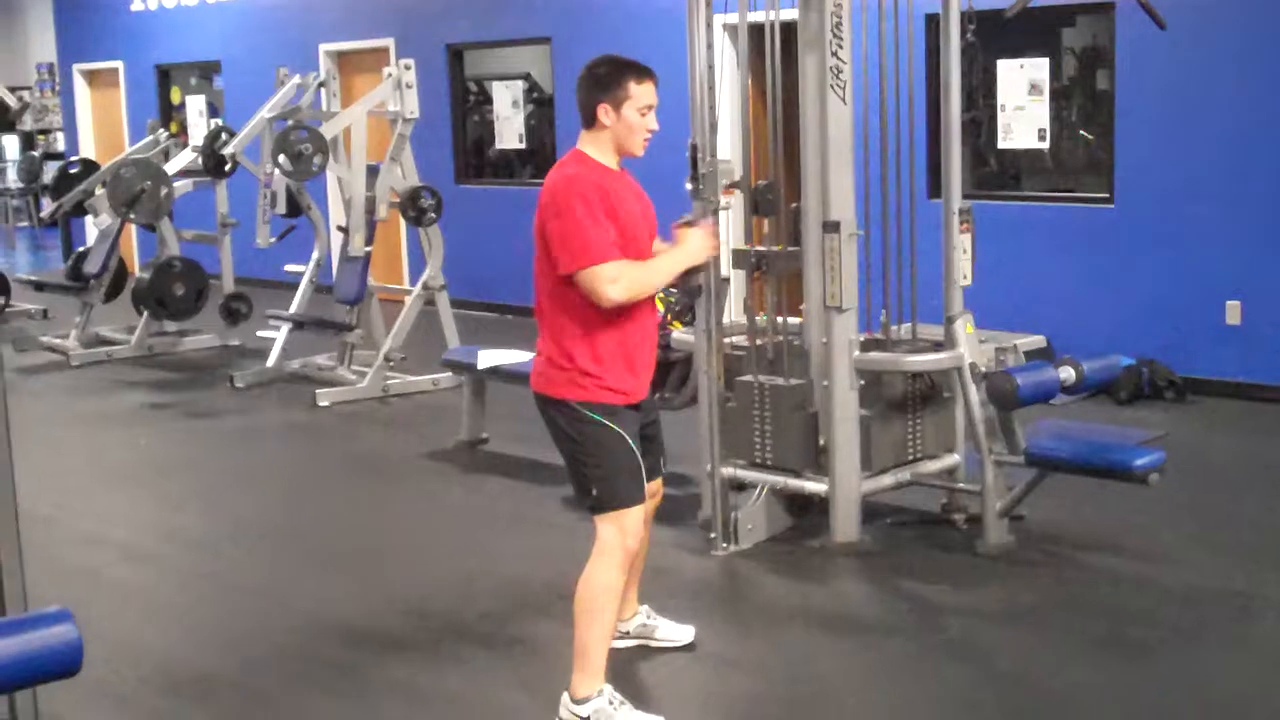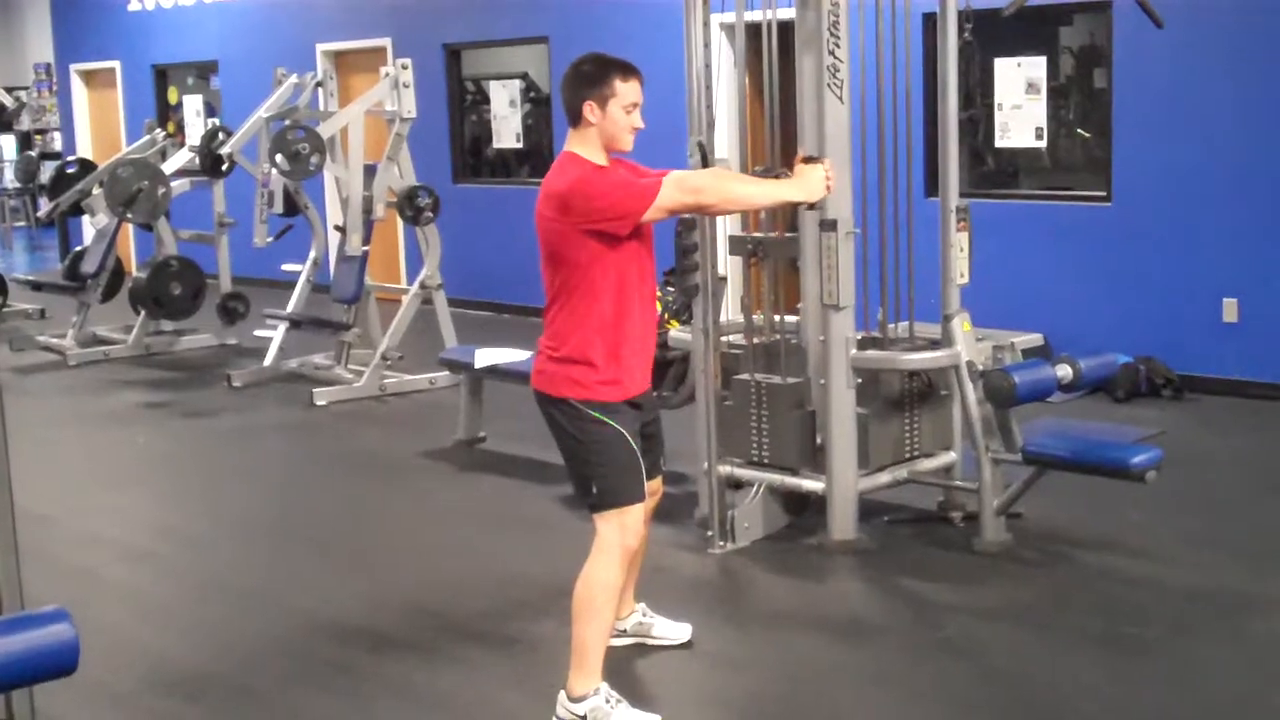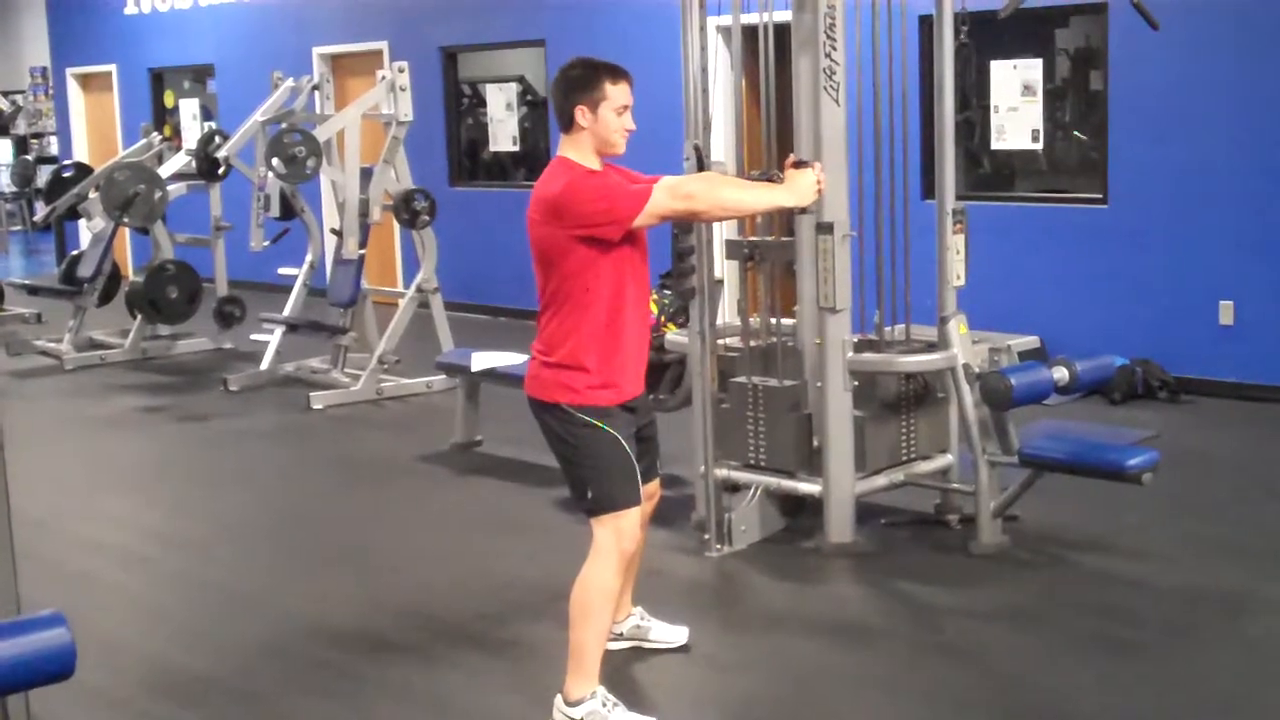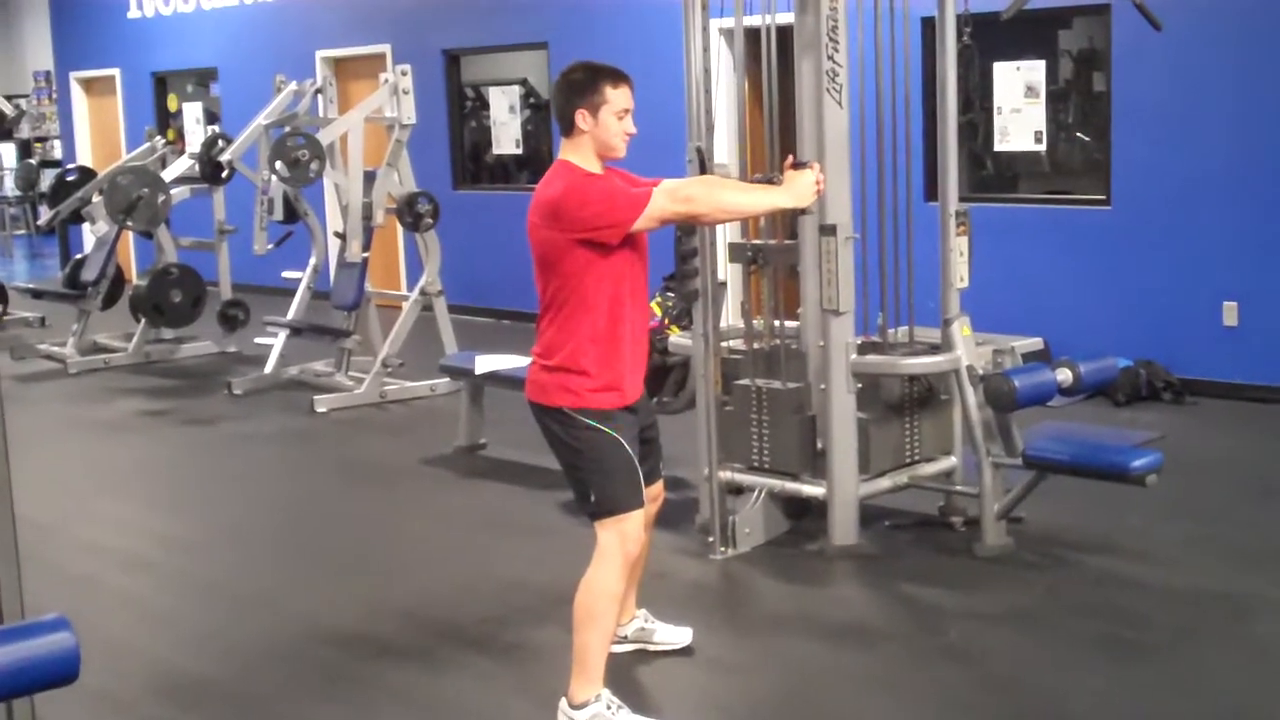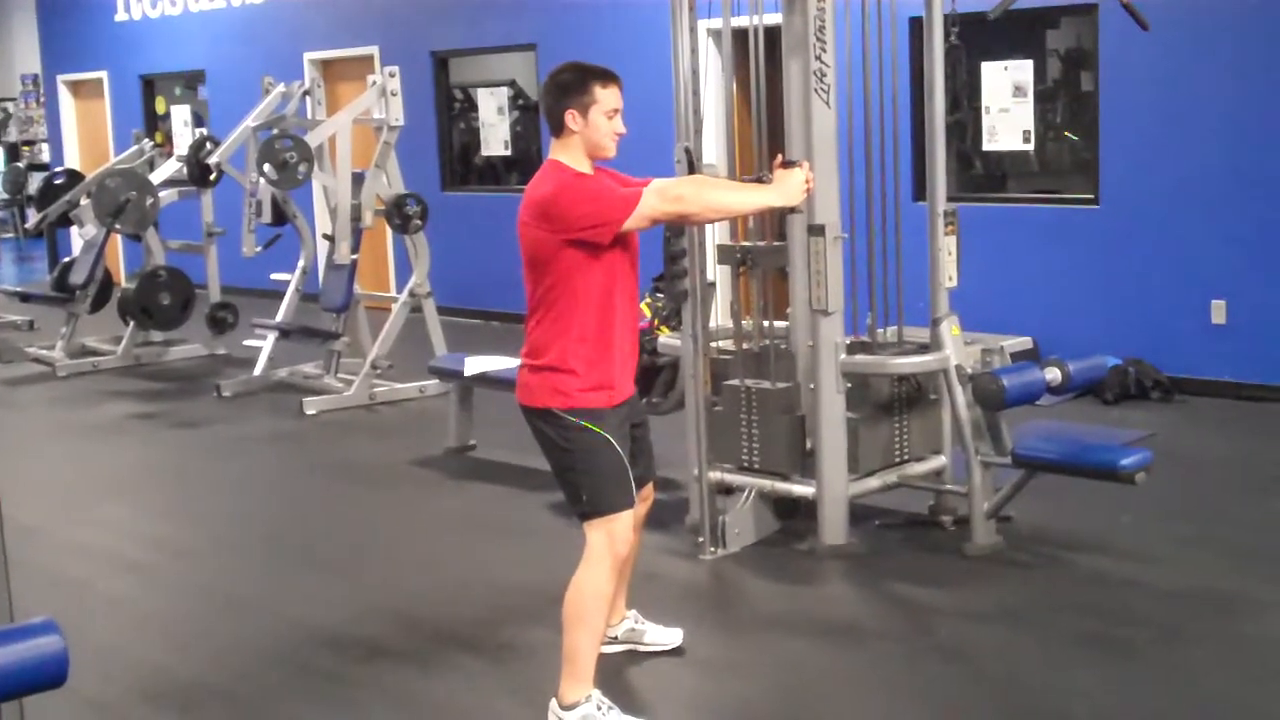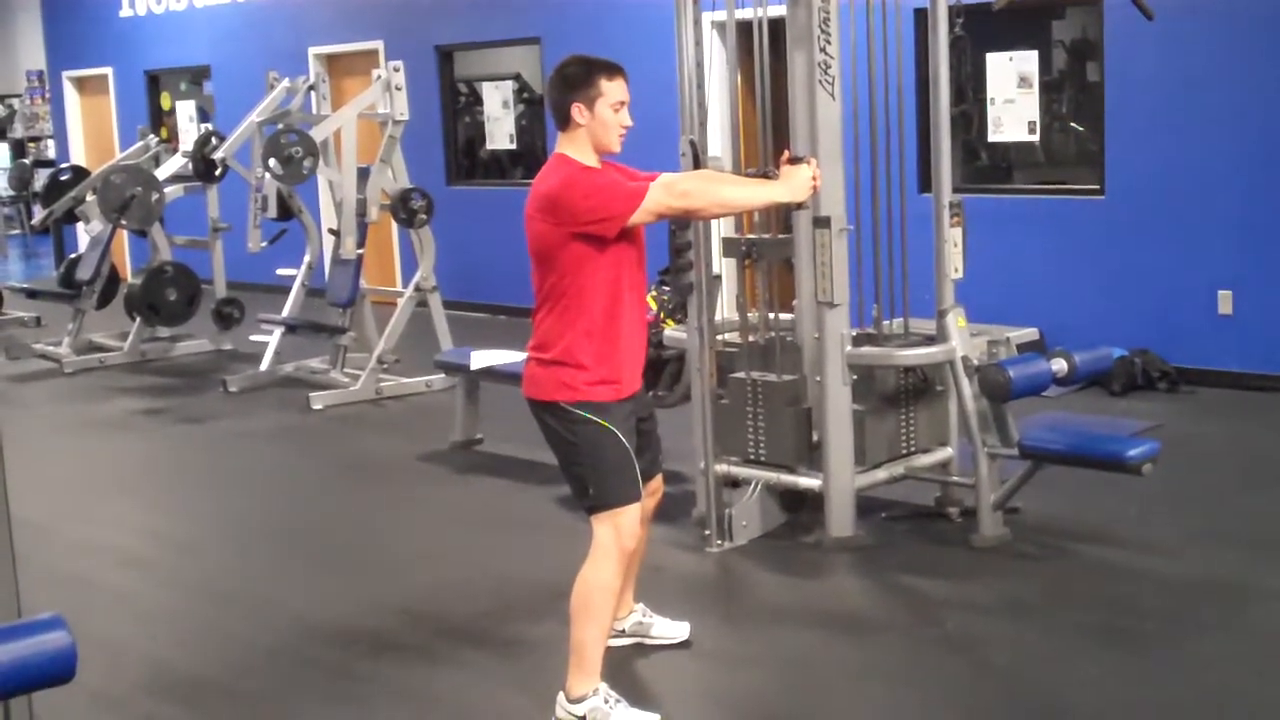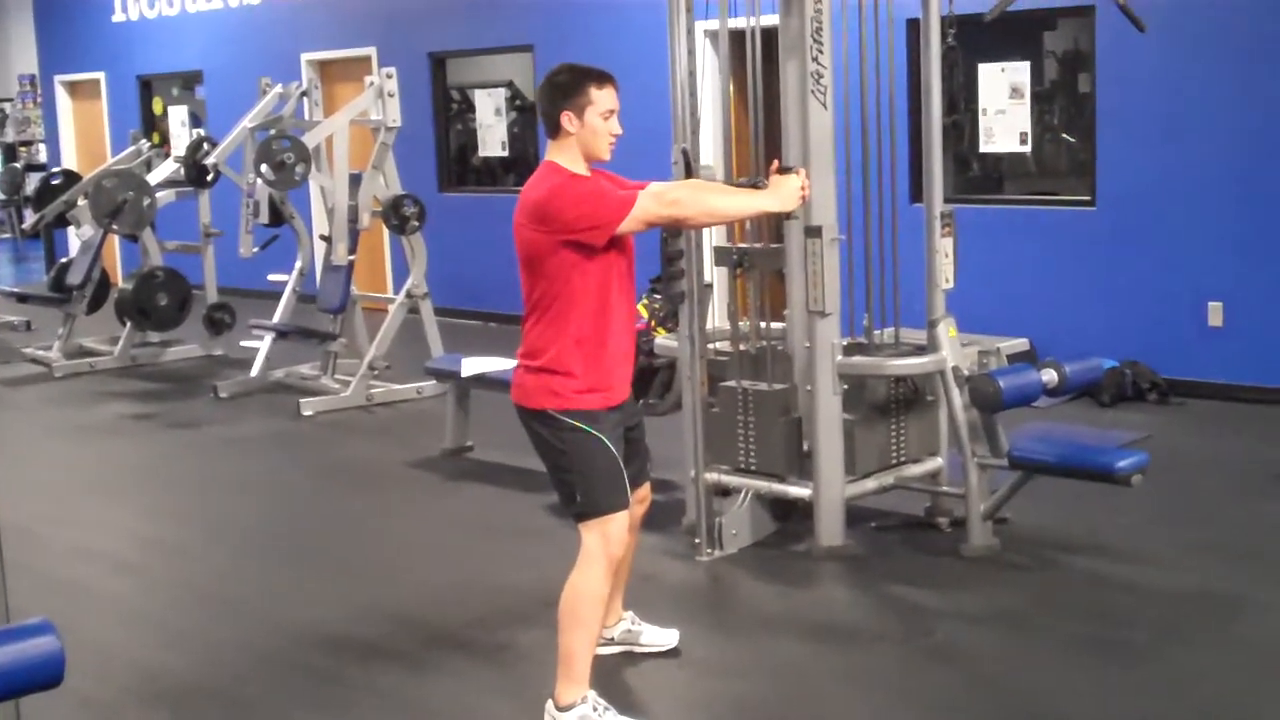
dt=0.7s
person 1, frame 1
left shoulder: (616, 181)
right shoulder: (574, 187)
left elbow: (638, 262)
right elbow: (611, 286)
left wrist: (683, 246)
right wrist: (683, 256)
left hip: (622, 380)
right hip: (586, 389)
left knee: (647, 496)
right knee: (621, 530)
left ankle: (626, 618)
person 1, frame 2
left shoulder: (613, 173)
right shoulder: (579, 184)
left elbow: (696, 185)
right elbow: (697, 196)
left wrist: (788, 182)
right wrist: (794, 190)
left hip: (621, 377)
right hip: (583, 386)
left knee: (645, 493)
right knee: (619, 529)
left ankle: (623, 616)
person 1, frame 3
left shoulder: (605, 179)
right shoulder: (571, 190)
left elbow: (689, 187)
right elbow: (687, 202)
left wrist: (778, 186)
right wrist: (787, 195)
left hip: (617, 382)
right hip: (578, 391)
left knee: (644, 496)
right knee: (618, 532)
left ankle: (620, 619)
person 1, frame 4
left shoulder: (609, 183)
right shoulder: (571, 193)
left elbow: (689, 190)
right elbow: (686, 204)
left wrist: (778, 188)
right wrist: (786, 198)
left hip: (617, 384)
right hip: (580, 393)
left knee: (648, 497)
right knee: (622, 534)
left ankle: (625, 622)
person 1, frame 5
left shoulder: (598, 183)
right shoulder: (561, 193)
left elbow: (678, 190)
right elbow: (676, 205)
left wrist: (768, 187)
right wrist: (776, 196)
left hip: (608, 384)
right hip: (570, 393)
left knee: (638, 499)
right knee: (611, 534)
left ankle: (615, 622)
person 1, frame 6
left shoulder: (605, 176)
right shoulder: (568, 185)
left elbow: (686, 183)
right elbow: (683, 199)
left wrist: (774, 182)
right wrist: (782, 191)
left hip: (615, 378)
right hip: (577, 387)
left knee: (647, 491)
right knee: (618, 527)
left ankle: (622, 616)
person 1, frame 7
left shoulder: (594, 184)
right shoulder: (556, 195)
left elbow: (675, 192)
right elbow: (672, 209)
left wrist: (764, 192)
right wrist: (772, 201)
left hip: (603, 386)
right hip: (566, 395)
left knee: (635, 500)
right knee: (606, 535)
left ankle: (612, 623)
